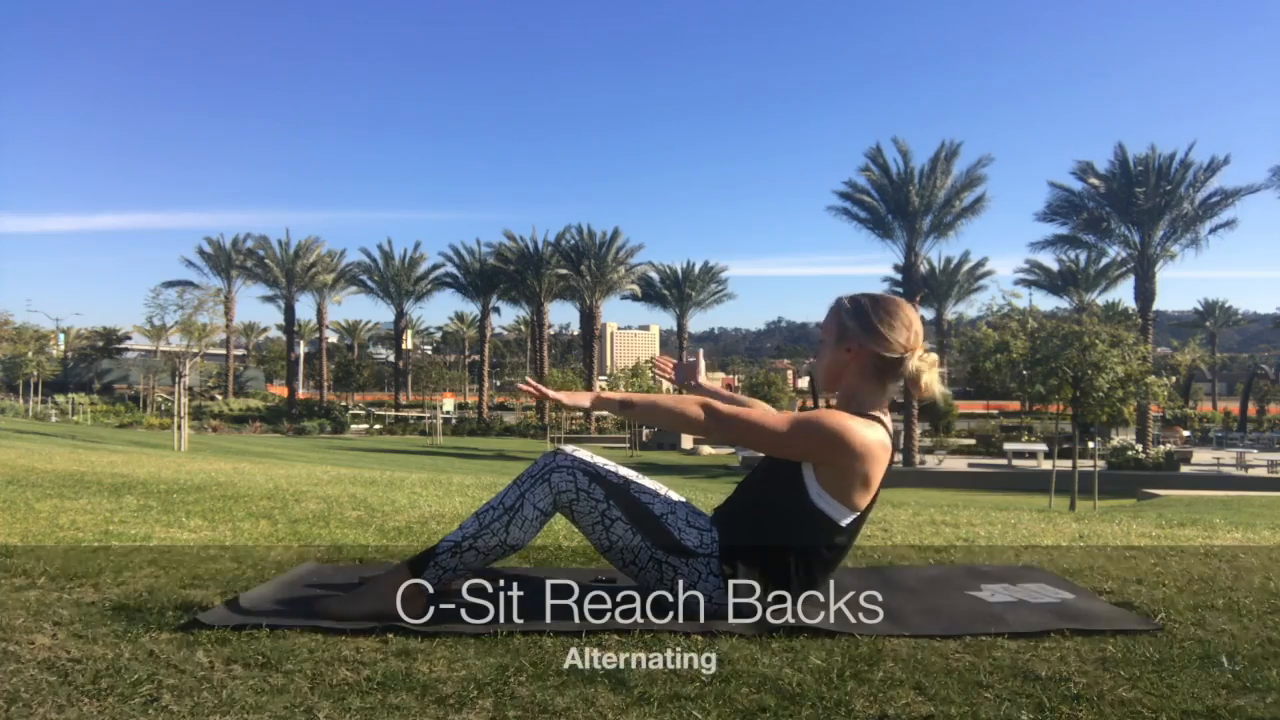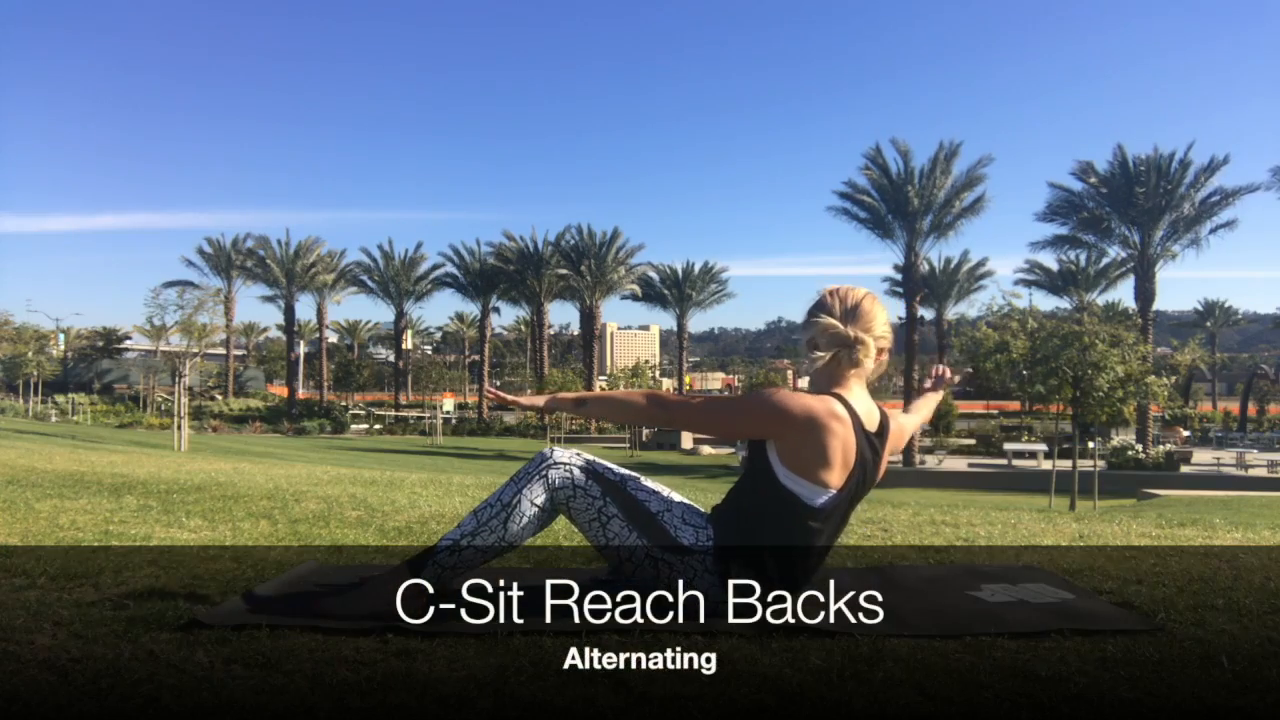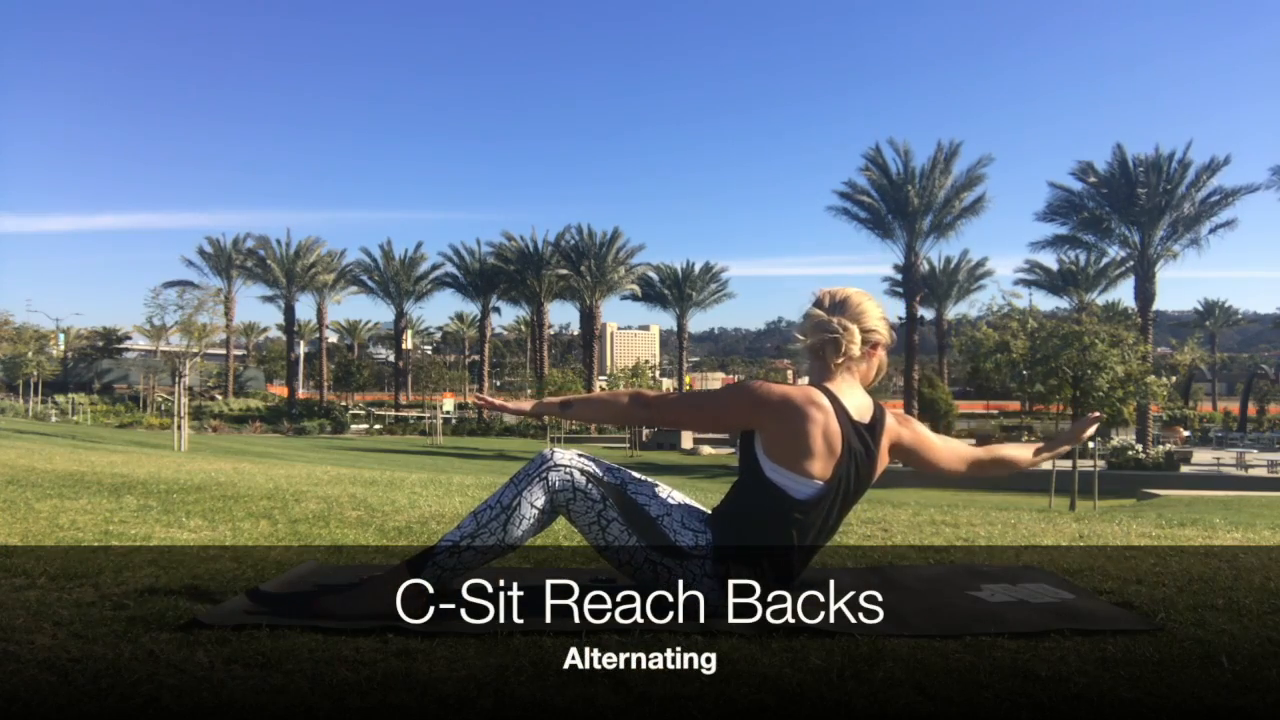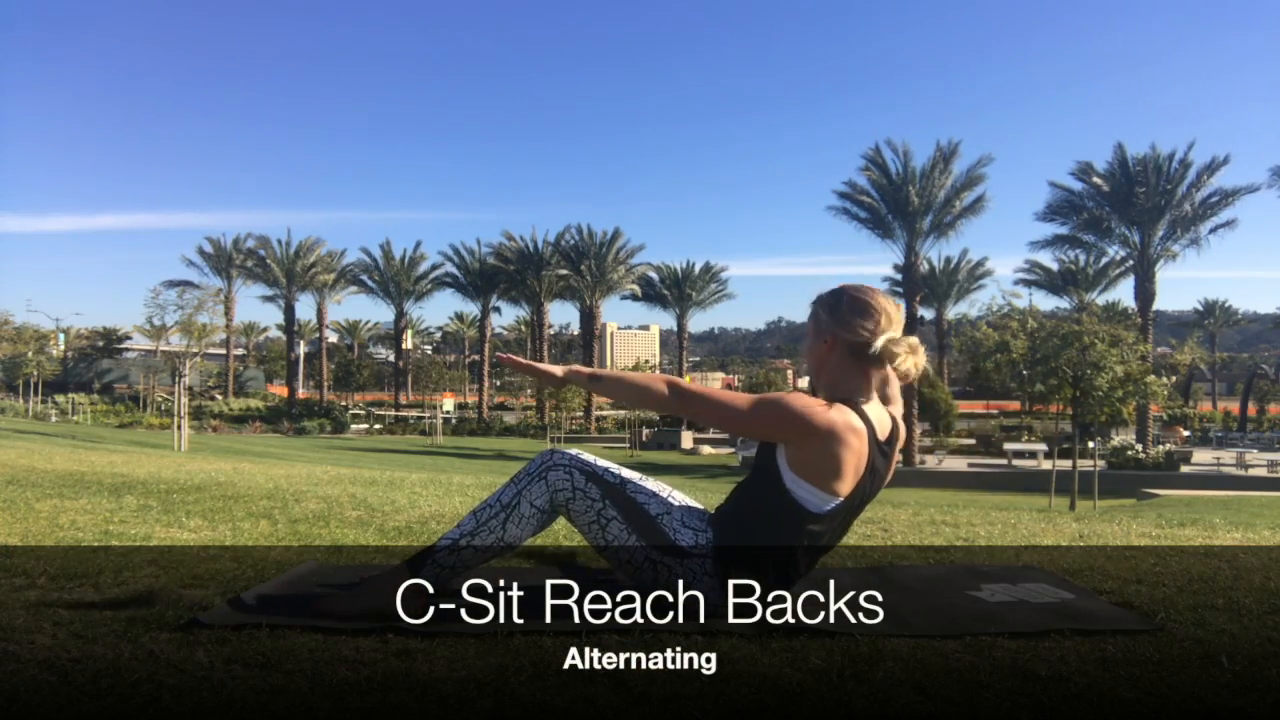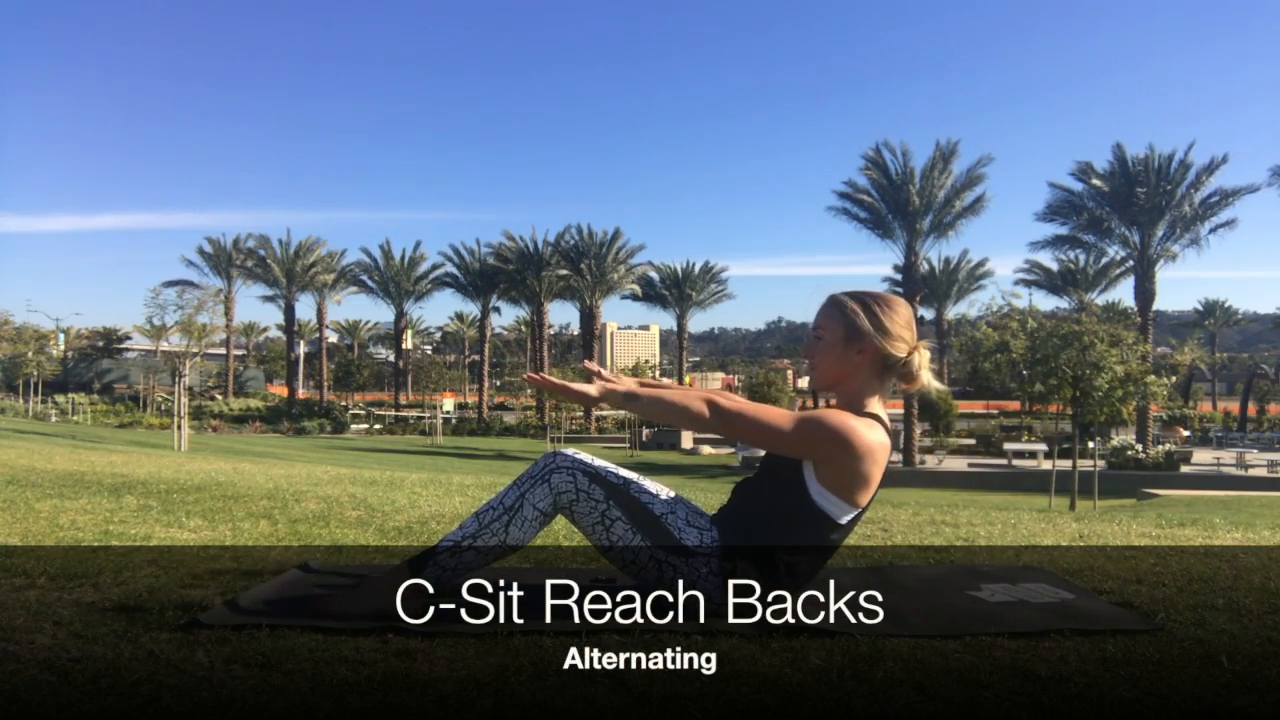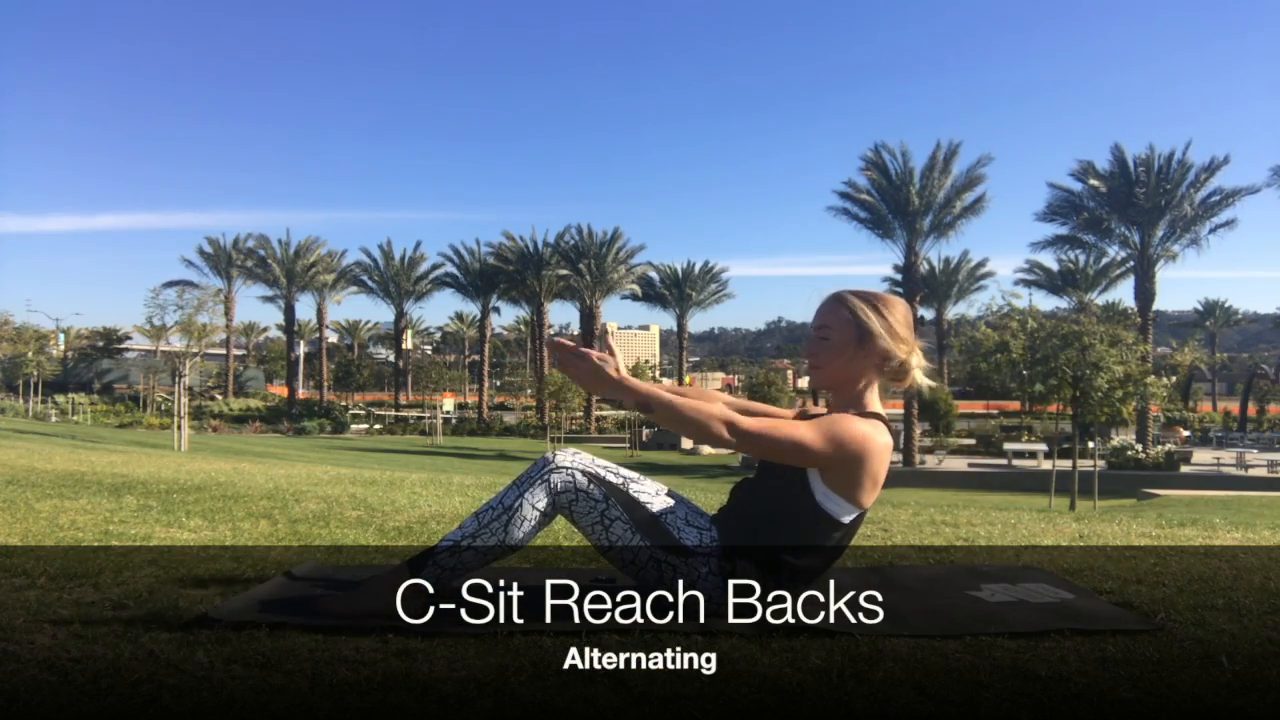
dt=0.4s
person 1, frame 1
left shoulder: (850, 435)
right shoulder: (859, 426)
left elbow: (714, 421)
right elbow: (756, 413)
left wrist: (598, 399)
right wrist: (699, 384)
left hip: (720, 579)
right hip: (721, 554)
left knee: (562, 475)
right knee: (565, 465)
left ankle: (409, 583)
right ankle: (416, 577)
person 1, frame 2
left shoulder: (801, 411)
right shoulder: (881, 424)
left elbow: (665, 409)
right elbow: (911, 420)
left wrist: (555, 401)
right wrist: (933, 392)
left hip: (716, 574)
right hip: (735, 566)
left knee: (559, 469)
right knee: (562, 471)
left ankle: (410, 581)
right ankle: (423, 573)
person 1, frame 3
left shoulder: (783, 405)
right shoulder: (890, 429)
left elbow: (648, 408)
right elbow: (976, 457)
left wrist: (540, 405)
right wrist: (1051, 445)
left hip: (711, 572)
right hip: (739, 569)
left knee: (556, 471)
right knee: (566, 471)
left ankle: (407, 582)
right ankle: (423, 573)
person 1, frame 4
left shoulder: (812, 419)
right shoulder: (884, 423)
left elbow: (682, 398)
left wrist: (570, 374)
right wrist: (890, 367)
left hip: (715, 576)
right hip: (733, 565)
left knee: (558, 472)
right knee: (566, 472)
left ankle: (404, 583)
right ankle: (423, 572)
person 1, frame 5
left shoulder: (849, 436)
right shoulder: (852, 423)
left elbow: (716, 415)
right elbow: (740, 410)
left wrist: (607, 395)
right wrist: (630, 386)
left hip: (716, 578)
right hip: (721, 553)
left knee: (561, 475)
right knee: (564, 471)
left ankle: (411, 580)
right ankle: (422, 572)
person 1, frame 6
left shoulder: (857, 437)
right shoulder: (835, 420)
left elbow: (727, 430)
right elbow: (725, 402)
left wrist: (622, 387)
right wrist: (625, 382)
left hip: (722, 581)
right hip: (720, 550)
left knee: (562, 473)
right knee: (564, 470)
left ankle: (411, 581)
right ankle: (423, 573)
